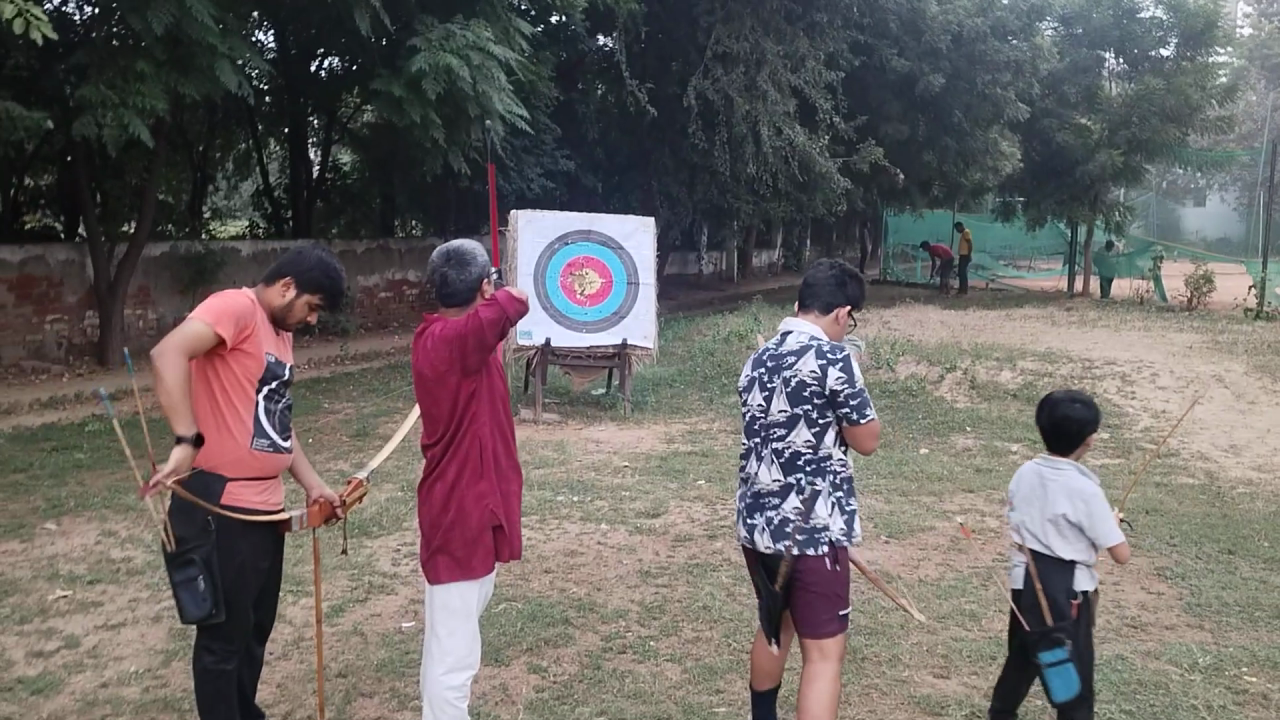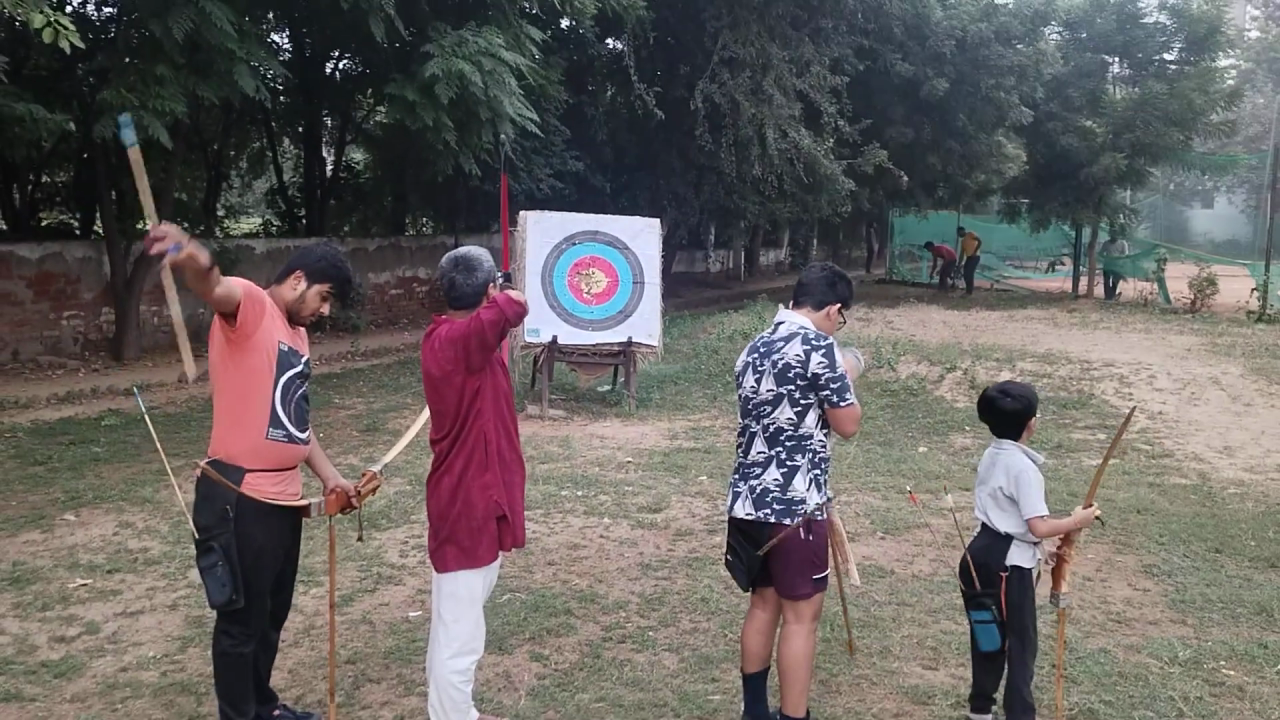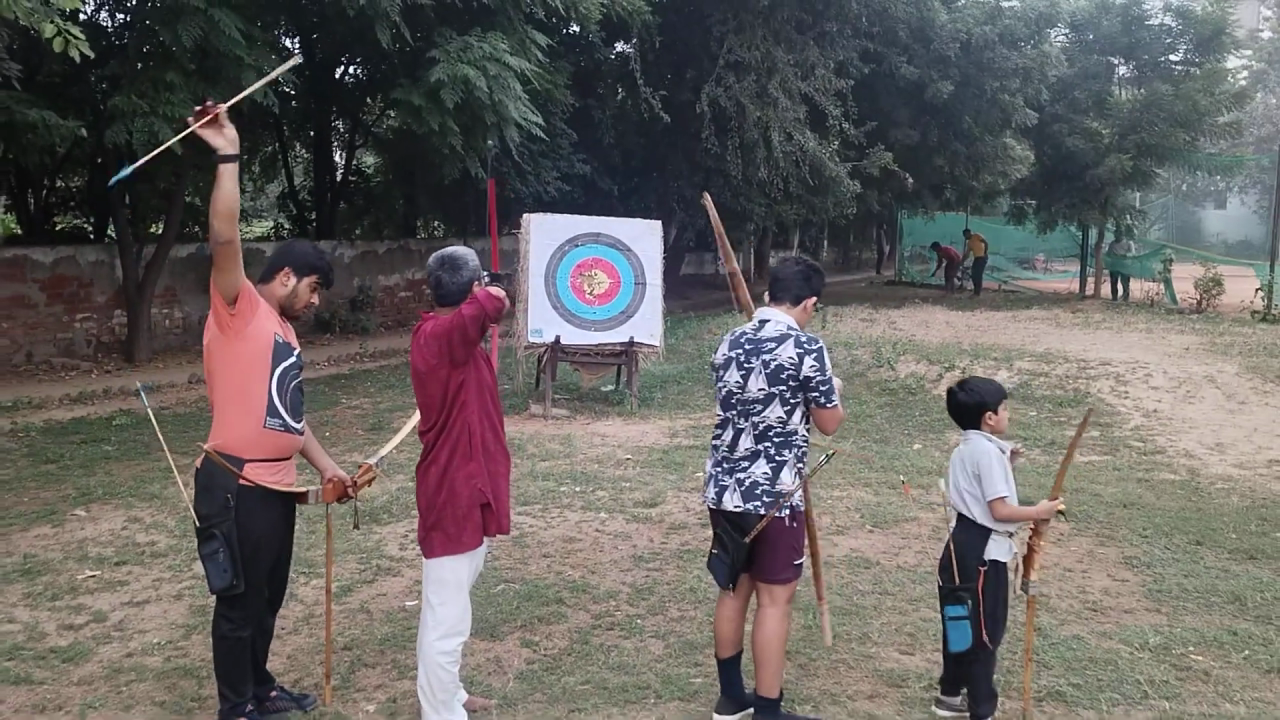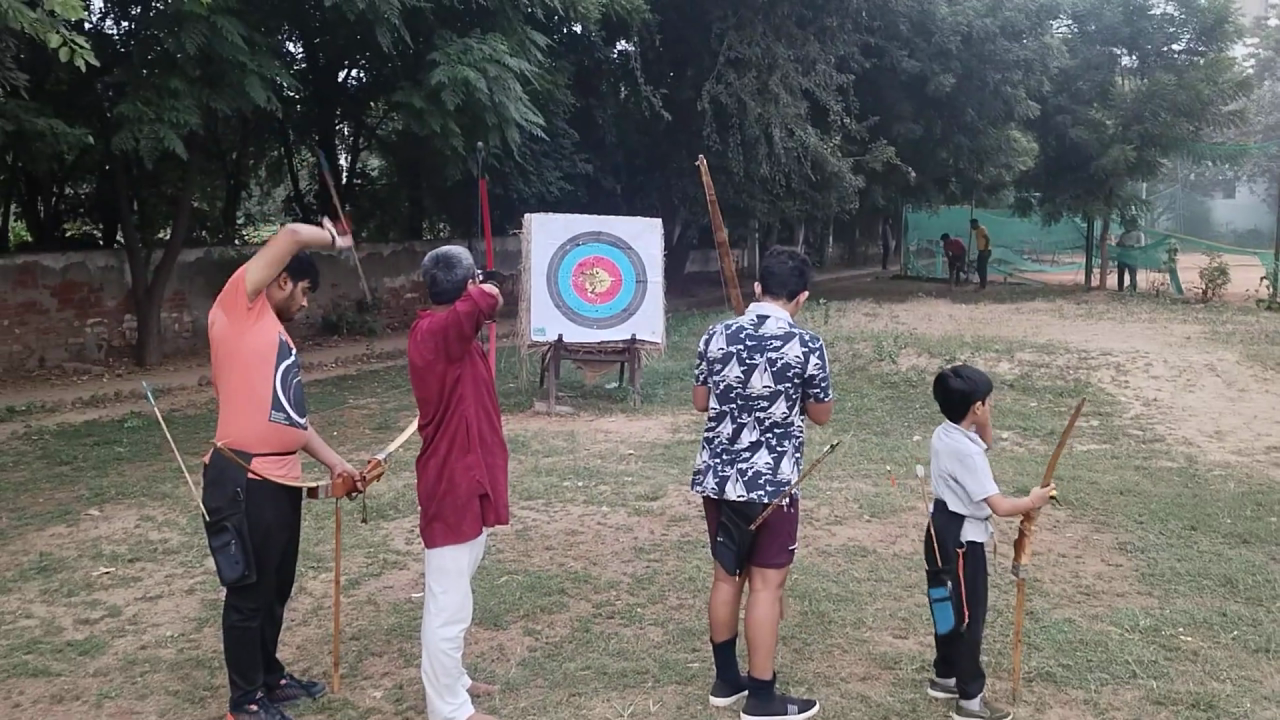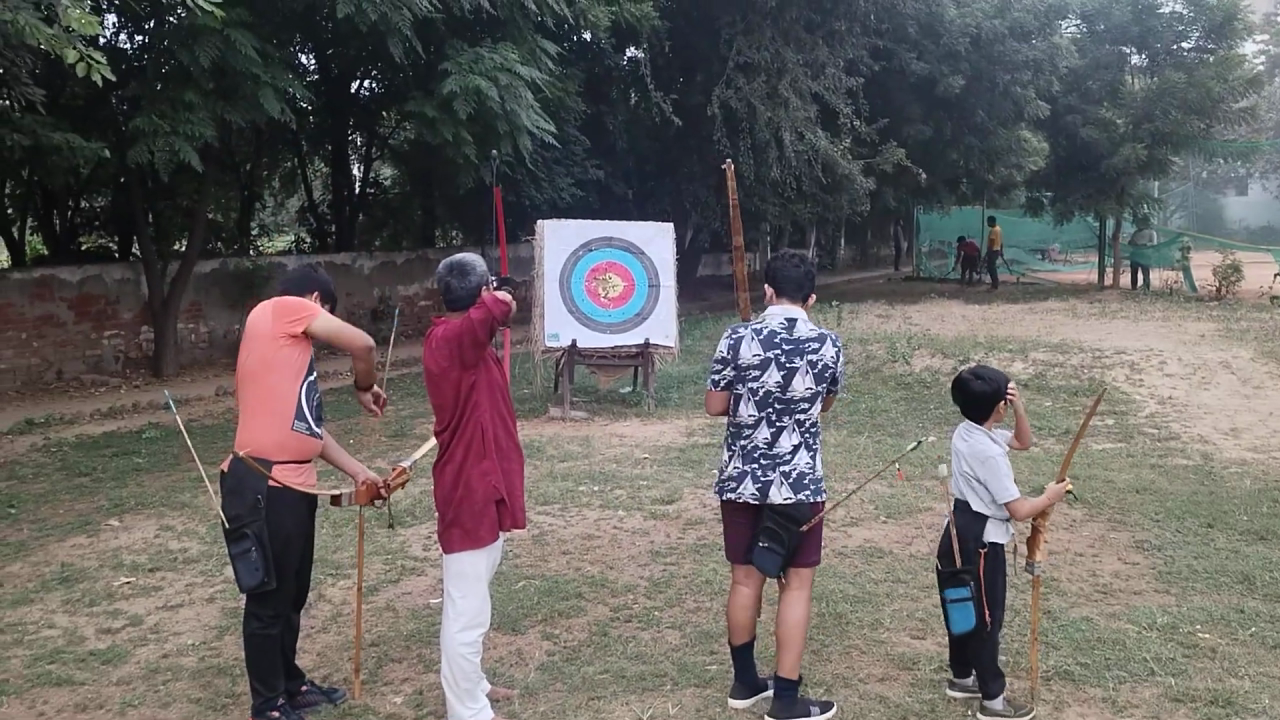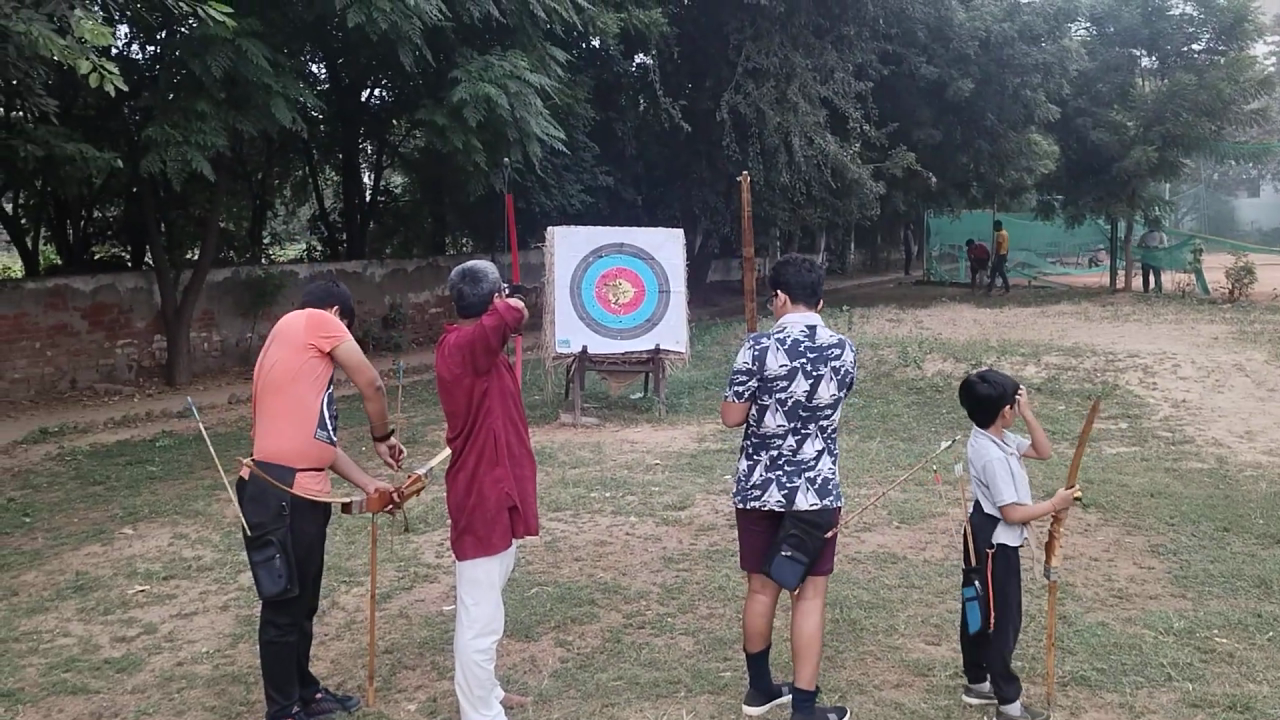
dt=0.5s
person 1, frame 1
left shoulder: (280, 330)
right shoulder: (235, 308)
right elbow: (167, 354)
left wrist: (313, 484)
right wrist: (187, 441)
left hip: (265, 506)
right hip: (222, 507)
left knee: (256, 627)
right knee: (225, 632)
person 1, frame 2
left shoulder: (296, 333)
right shoulder: (249, 306)
right elbow: (213, 289)
left wrist: (329, 474)
right wrist: (197, 264)
left hip: (282, 496)
right hip: (240, 496)
left knee: (273, 611)
right knee: (241, 616)
person 1, frame 3
left shoulder: (284, 331)
right shoulder: (238, 310)
right elbow: (225, 239)
left wrist: (326, 466)
right wrist: (228, 158)
left hip: (276, 486)
right hip: (238, 486)
left knee: (268, 597)
right knee: (240, 600)
person 1, frame 4
left shoulder: (274, 330)
right shoulder: (239, 306)
right elbow: (291, 239)
left wrist: (334, 461)
right wrist: (330, 236)
left hip: (281, 478)
right hip: (245, 480)
left knee: (276, 588)
right knee: (248, 592)
left ankle: (268, 676)
person 1, frame 5
left shoulder: (286, 340)
right shoulder: (278, 311)
left elbow: (307, 425)
right elbow: (362, 345)
left wrist: (358, 471)
right wrist: (364, 387)
left hip: (292, 486)
right hip: (263, 486)
left knee: (291, 595)
right knee: (268, 599)
person 1, frame 6
left shoulder: (289, 342)
right shoulder: (315, 321)
right elbow: (370, 385)
left wrist: (366, 482)
right wrist: (384, 437)
left hip: (298, 492)
right hip: (280, 492)
left knee: (302, 601)
right knee: (284, 605)
person 2, frame 1
left shoulder: (437, 336)
right shoulder: (455, 339)
right elbow: (514, 301)
right wrist: (502, 298)
left hip: (460, 504)
right hip: (463, 510)
left knee: (453, 635)
right knee: (453, 647)
person 2, frame 2
left shoulder: (444, 336)
right shoulder: (462, 338)
right elbow: (512, 306)
right wrist: (506, 300)
left hip: (467, 497)
right hip: (470, 503)
left knee: (456, 622)
right knee: (459, 632)
person 2, frame 3
left shoulder: (436, 332)
right shoulder: (444, 334)
right elbow: (493, 303)
right wrist: (490, 297)
left hip: (458, 486)
right hip: (456, 492)
left knee: (444, 607)
right knee: (447, 615)
person 2, frame 4
left shoulder: (438, 330)
right shoulder: (439, 331)
right elbow: (485, 300)
right wrist: (484, 295)
left hip: (459, 479)
right hip: (454, 484)
left knee: (449, 596)
right knee: (448, 603)
left ankle: (449, 681)
person 2, frame 5
left shoulder: (454, 337)
right shoulder: (454, 338)
right elbow: (500, 306)
right wrist: (498, 302)
left hip: (478, 483)
right hip: (471, 489)
left knee: (468, 602)
right knee: (467, 608)
person 2, frame 6
left shoulder: (466, 343)
right shoulder: (466, 344)
right elbow: (513, 313)
right wrist: (510, 308)
left hip: (490, 490)
right hip: (484, 496)
left knee: (481, 608)
right knee: (481, 615)
person 3, frame 1
left shoulder: (757, 360)
right shoulder: (832, 358)
right elbow: (867, 439)
left hip: (757, 522)
right hip: (812, 529)
left knee: (774, 629)
right knee: (823, 653)
person 3, frame 2
left shoulder: (755, 348)
right shoulder: (817, 345)
right elbow: (847, 424)
right wrist: (847, 379)
left hip: (748, 498)
right hip: (793, 504)
left knee: (764, 603)
right knee: (801, 615)
person 3, frame 3
left shoulder: (731, 342)
right shoulder: (806, 348)
right elbow: (829, 423)
right wrist: (831, 391)
left hip: (724, 488)
right hip: (773, 494)
left knee: (734, 590)
right knee: (774, 600)
person 3, frame 4
left shoulder: (717, 335)
right shoulder: (805, 345)
left elbow: (700, 401)
right elbow: (820, 414)
left hip: (716, 476)
right hip: (769, 484)
left knee: (726, 575)
right knee: (766, 584)
left ankle: (726, 679)
person 3, frame 5
left shoulder: (738, 338)
right shoulder: (828, 345)
left elbow: (714, 406)
left hip: (741, 480)
right hip: (798, 484)
left knee: (745, 579)
right knee: (797, 583)
left ankle: (745, 682)
person 3, frame 6
left shoulder: (761, 347)
right shoulder: (844, 351)
left elbow: (732, 417)
left hip: (760, 488)
right hip: (816, 491)
left knee: (761, 588)
right knee: (809, 594)
person 4, frame 1
left shoulder: (1025, 473)
right shoulder: (1084, 490)
right elbow: (1121, 554)
right wrist: (1112, 522)
left hip: (1025, 579)
right hip: (1065, 587)
left knee: (1022, 655)
right knee: (1073, 669)
person 4, frame 2
left shoulder: (991, 455)
right shoulder: (1024, 467)
right elbow: (1039, 527)
right wrist: (1076, 521)
left hip: (982, 553)
right hip: (1010, 562)
right knee: (1019, 645)
person 4, frame 3
left shoulder: (963, 450)
right shoulder: (988, 450)
right elbow: (999, 510)
left wrist: (1005, 459)
right wrist: (1038, 512)
left hip: (961, 545)
right hip: (984, 553)
right knee: (984, 636)
person 4, frame 4
left shoulder: (945, 432)
right shoulder: (965, 451)
left elbow: (984, 439)
right elbow: (999, 505)
left wrist: (983, 406)
right wrist: (1032, 501)
left hip: (943, 532)
right hip: (961, 539)
left knee: (950, 611)
right knee: (969, 618)
left ankle: (944, 677)
person 4, frame 5
left shoulder: (966, 433)
right shoulder: (989, 453)
left elbow: (1023, 442)
right elbow: (1019, 510)
left wrist: (1019, 408)
right wrist: (1049, 497)
left hip: (959, 532)
right hip: (980, 539)
right knee: (987, 619)
left ankle: (961, 677)
person 4, frame 6
left shoulder: (995, 438)
right shoulder: (993, 456)
left elbow: (1043, 452)
right elbow: (1012, 513)
left wrist: (1028, 413)
right wrist: (1054, 504)
left hip: (982, 538)
right hip: (996, 544)
right knee: (1003, 622)
left ankle: (977, 683)
